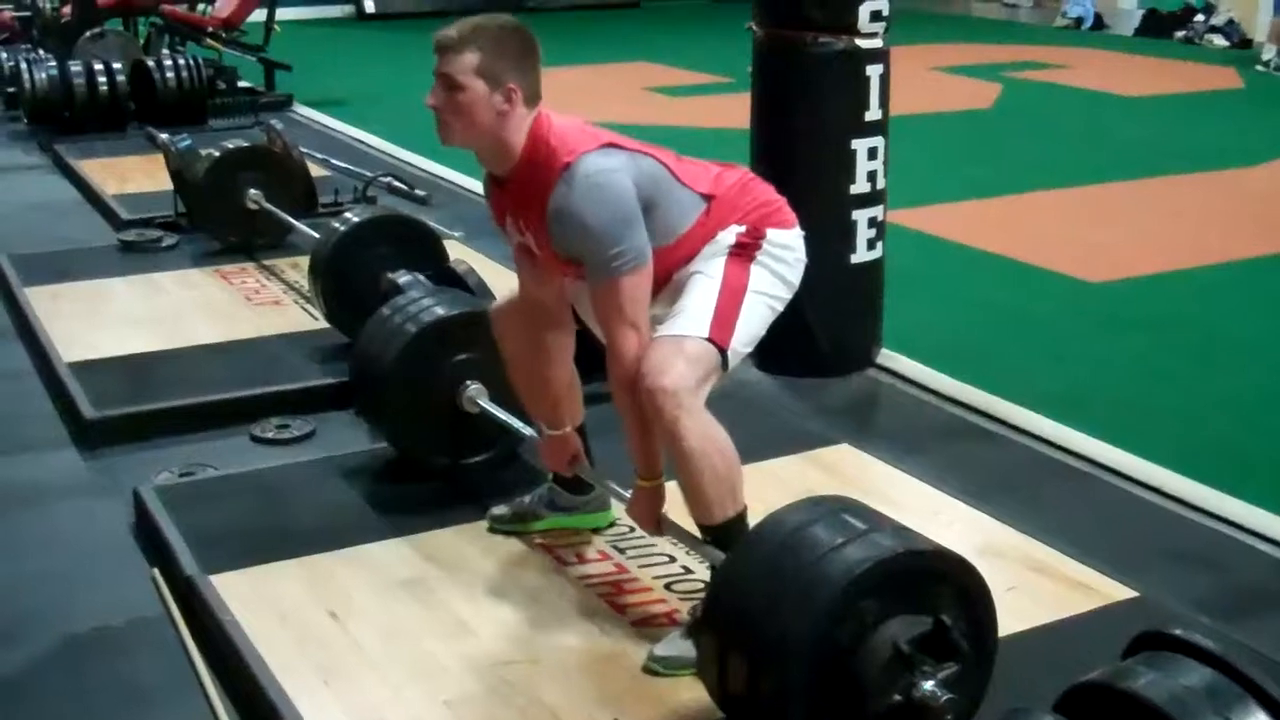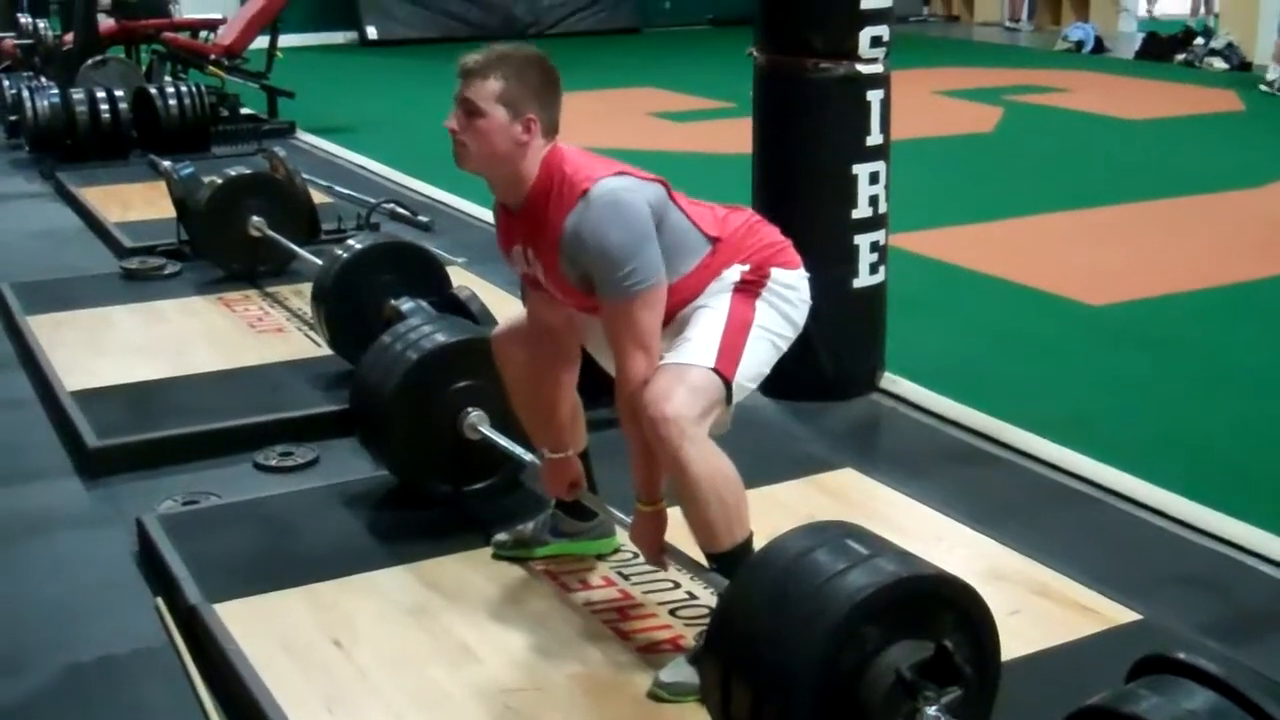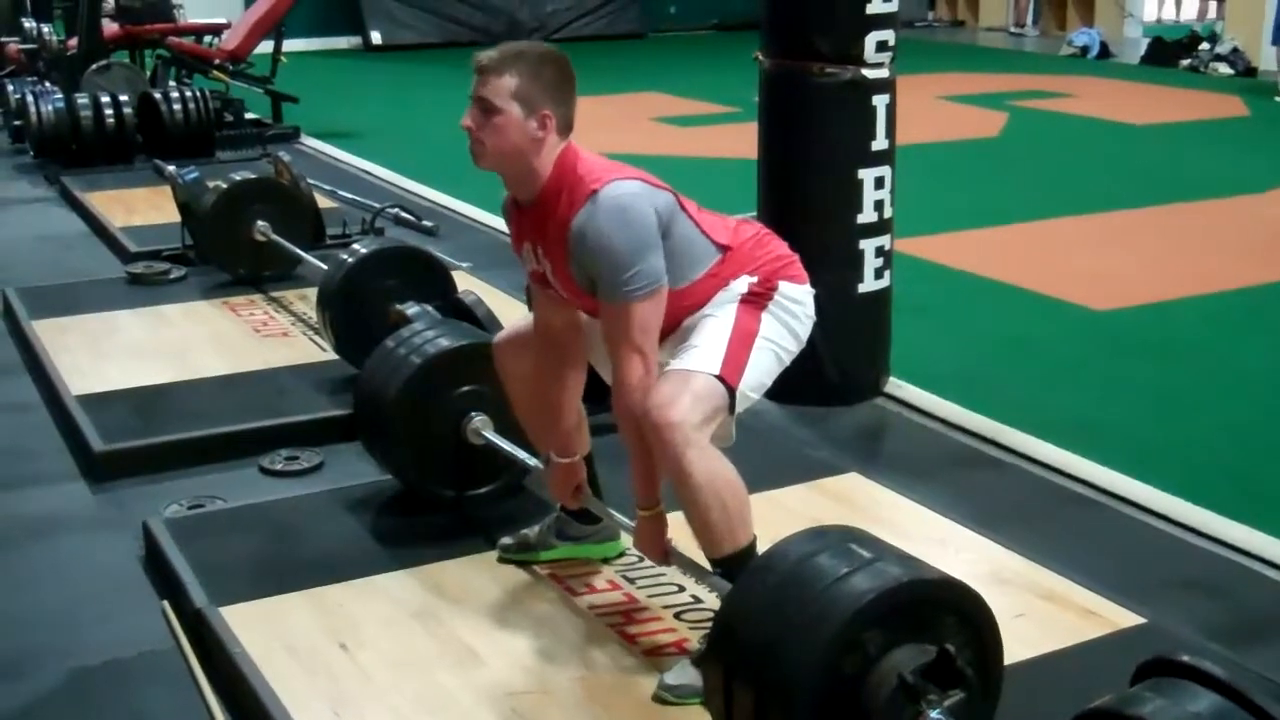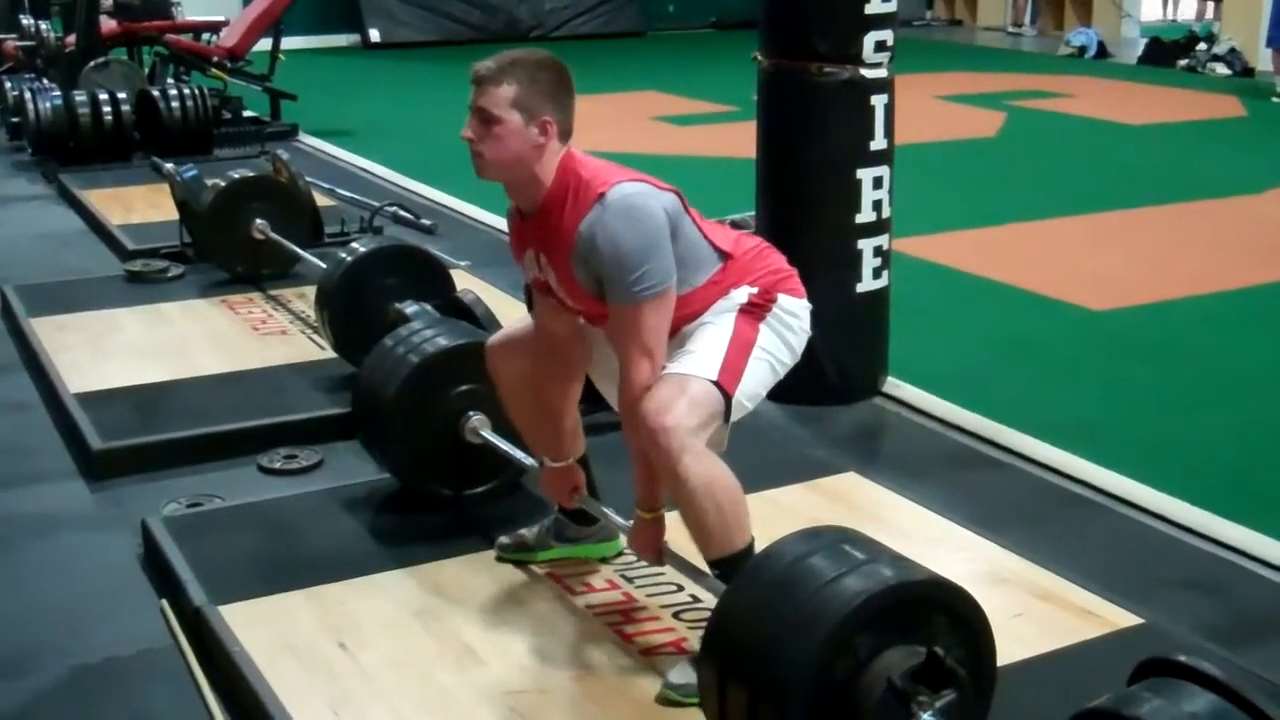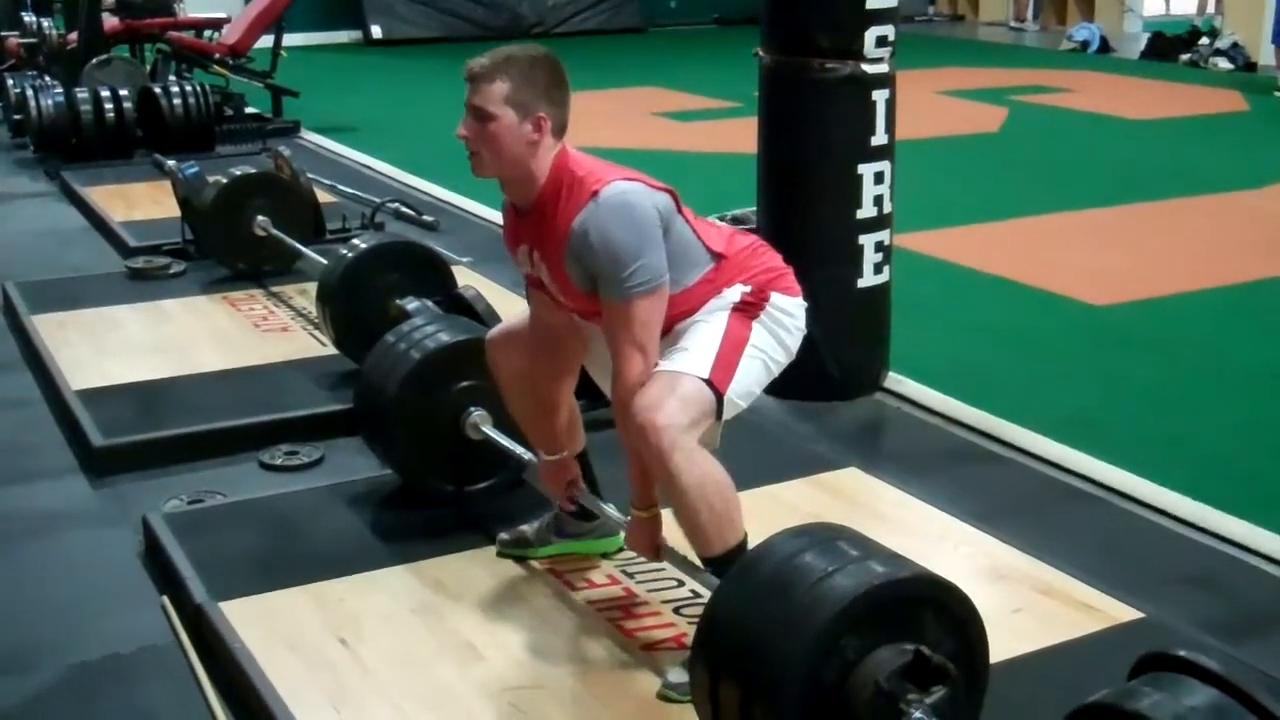
dt=0.7s
person 1, frame 1
left shoulder: (585, 184)
right shoulder: (507, 175)
left elbow: (627, 344)
right elbow: (545, 305)
left wrist: (647, 481)
right wrist: (555, 429)
left hip: (749, 238)
right hip: (665, 246)
left knee: (665, 382)
right knee: (513, 320)
right ankle: (575, 490)
person 1, frame 2
left shoulder: (601, 207)
right shoulder: (513, 207)
left elbow: (637, 369)
right elbow: (553, 333)
left wrist: (649, 504)
right wrist: (559, 451)
left hip: (753, 279)
right hip: (668, 294)
left knee: (670, 412)
right knee: (513, 345)
right ankle: (579, 517)
person 1, frame 3
left shoulder: (607, 210)
right shoulder: (525, 204)
left elbow: (634, 372)
right elbow: (559, 333)
left wrist: (648, 510)
right wrist: (564, 456)
left hip: (756, 291)
right hip: (677, 301)
left knee: (672, 418)
right knee: (516, 349)
right ankle: (583, 523)
person 1, frame 4
left shoulder: (617, 212)
right shoulder: (526, 212)
left elbow: (640, 373)
right elbow: (559, 340)
left wrist: (648, 513)
right wrist: (558, 459)
left hip: (754, 302)
right hip: (653, 312)
left knee: (667, 422)
right knee: (508, 354)
right ankle: (581, 523)
person 1, frame 5
left shoulder: (609, 210)
right shoulder: (523, 208)
left elbow: (633, 371)
right elbow: (553, 332)
left wrist: (644, 508)
right wrist: (555, 454)
left hip: (748, 300)
right hip: (664, 306)
left knee: (659, 421)
right knee: (508, 347)
right ankle: (582, 519)
